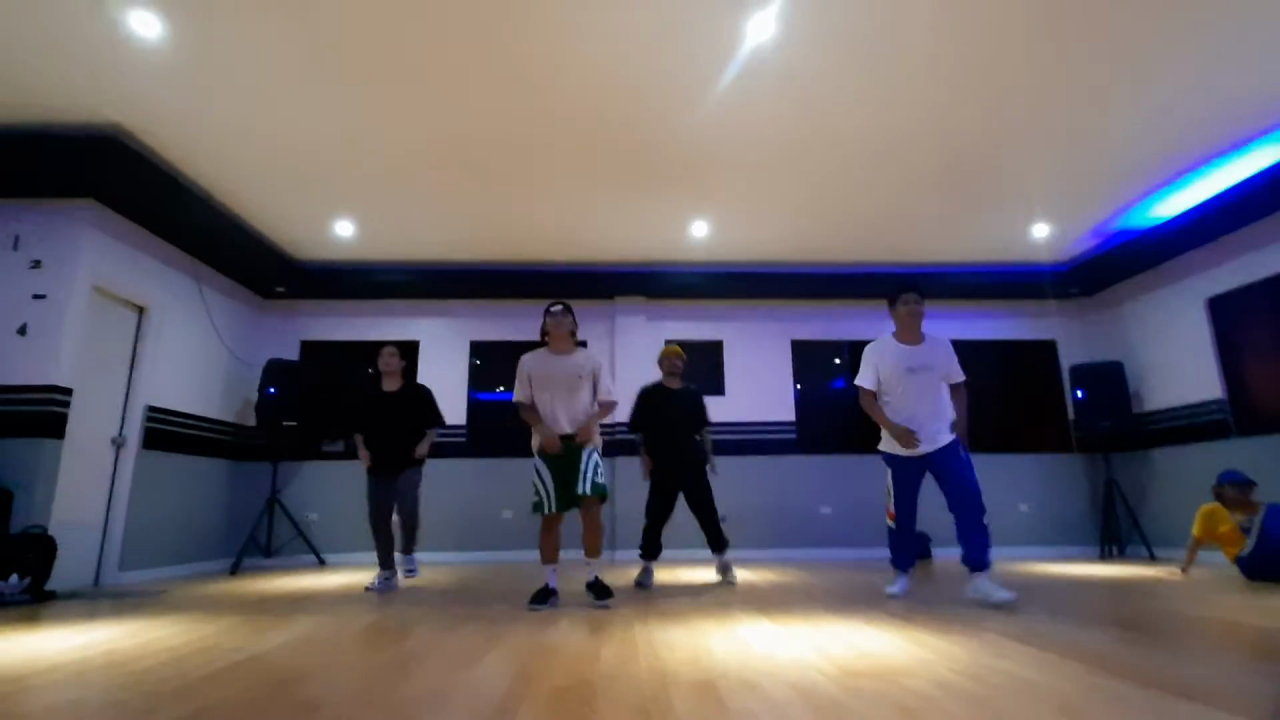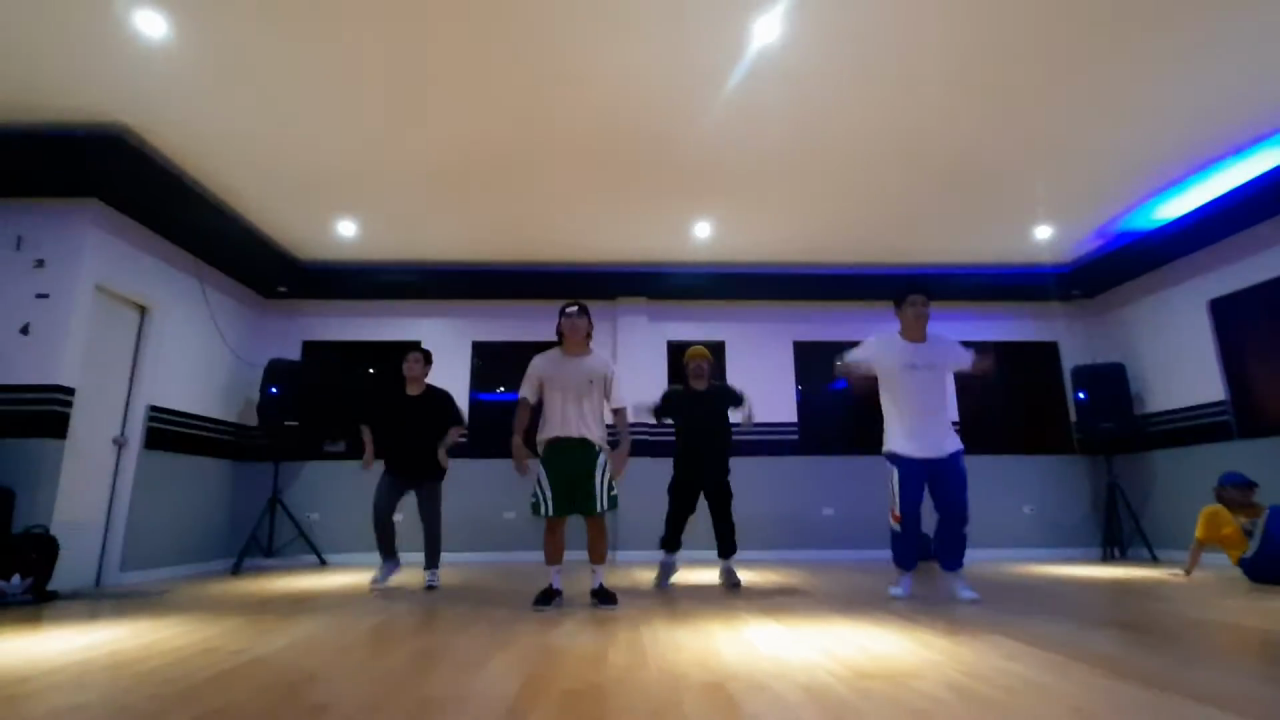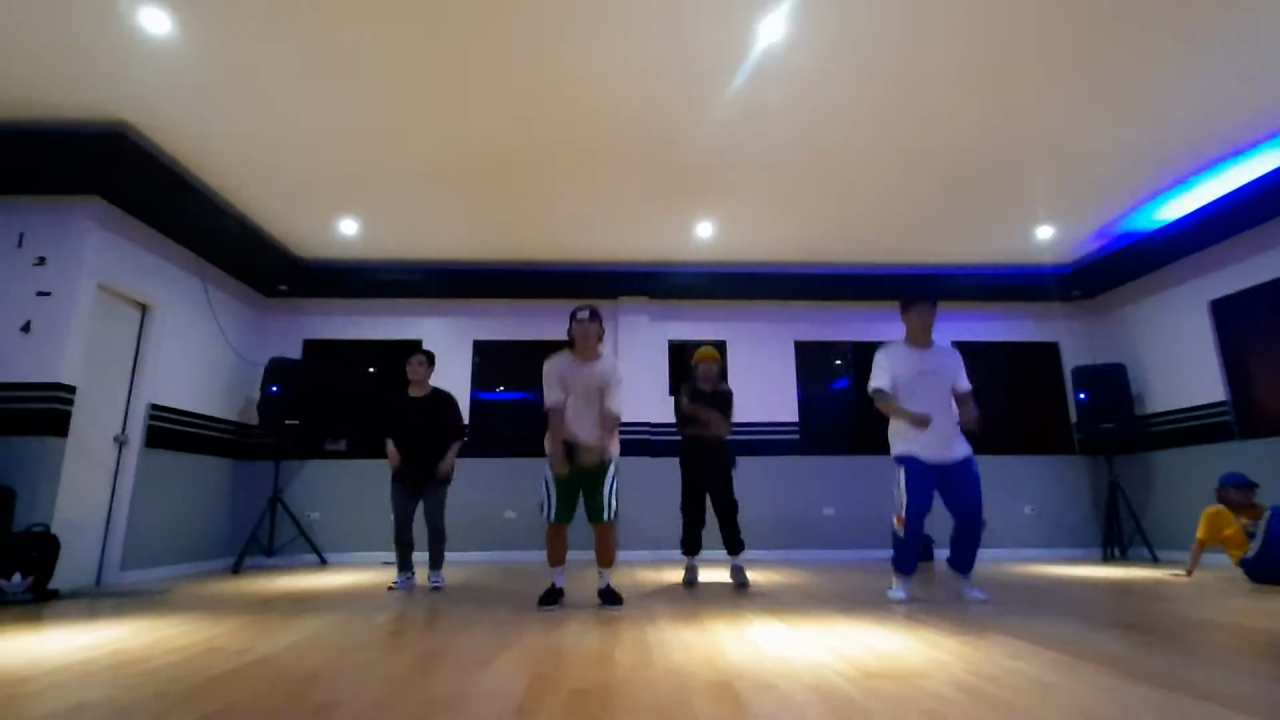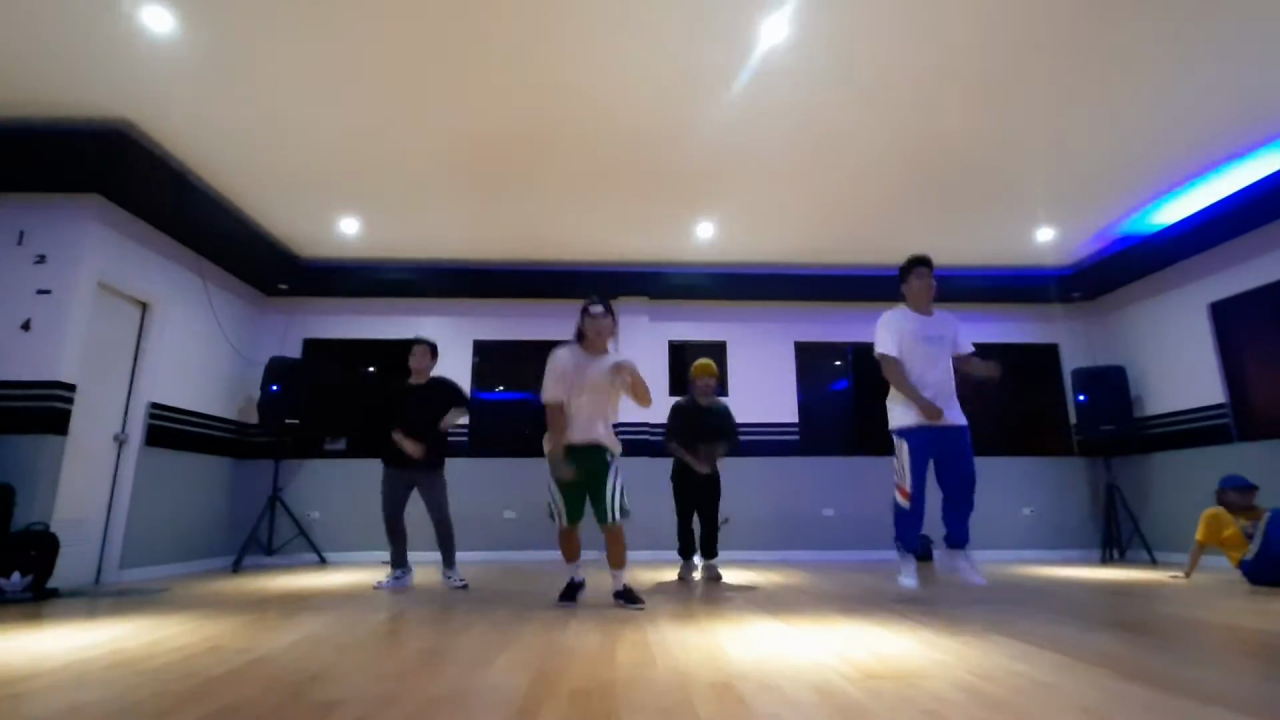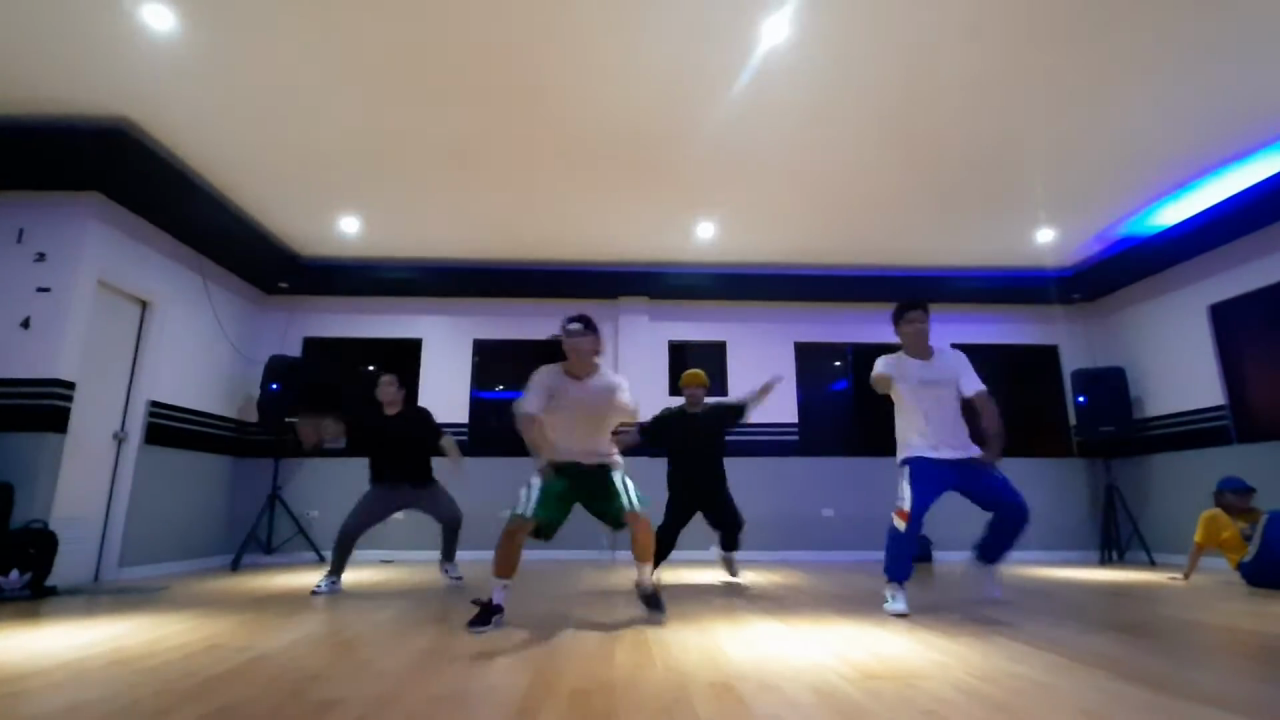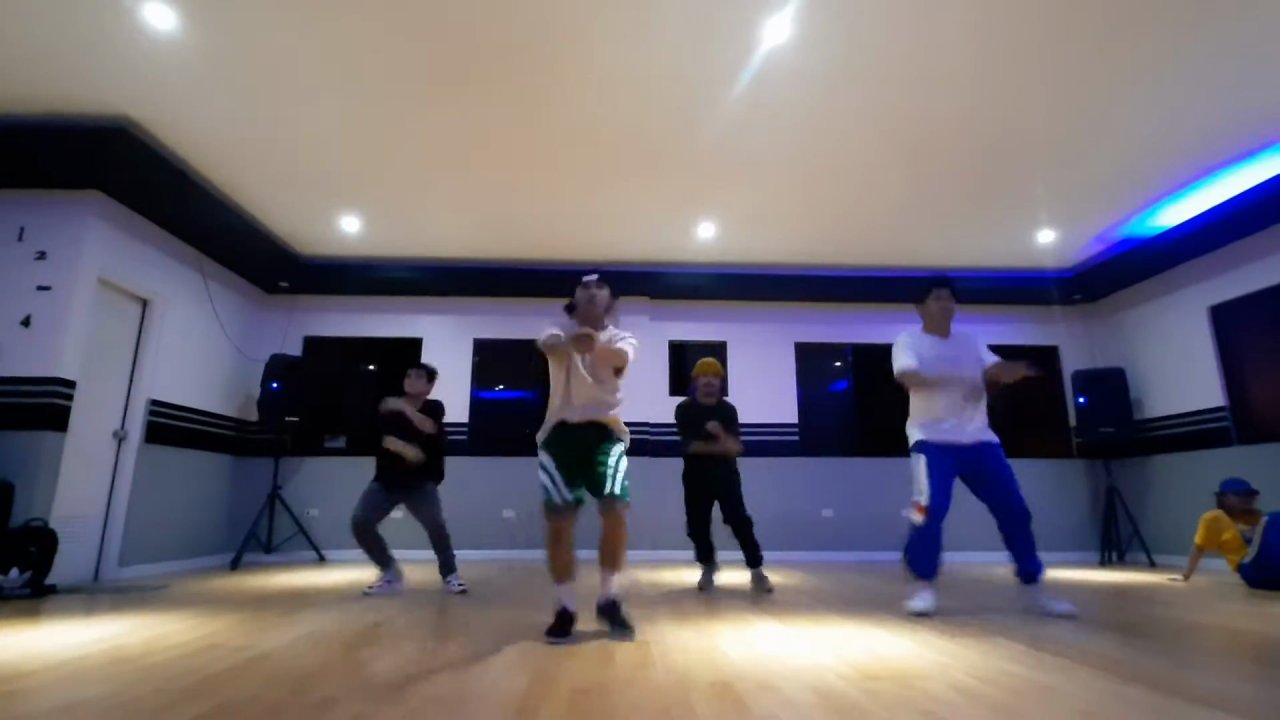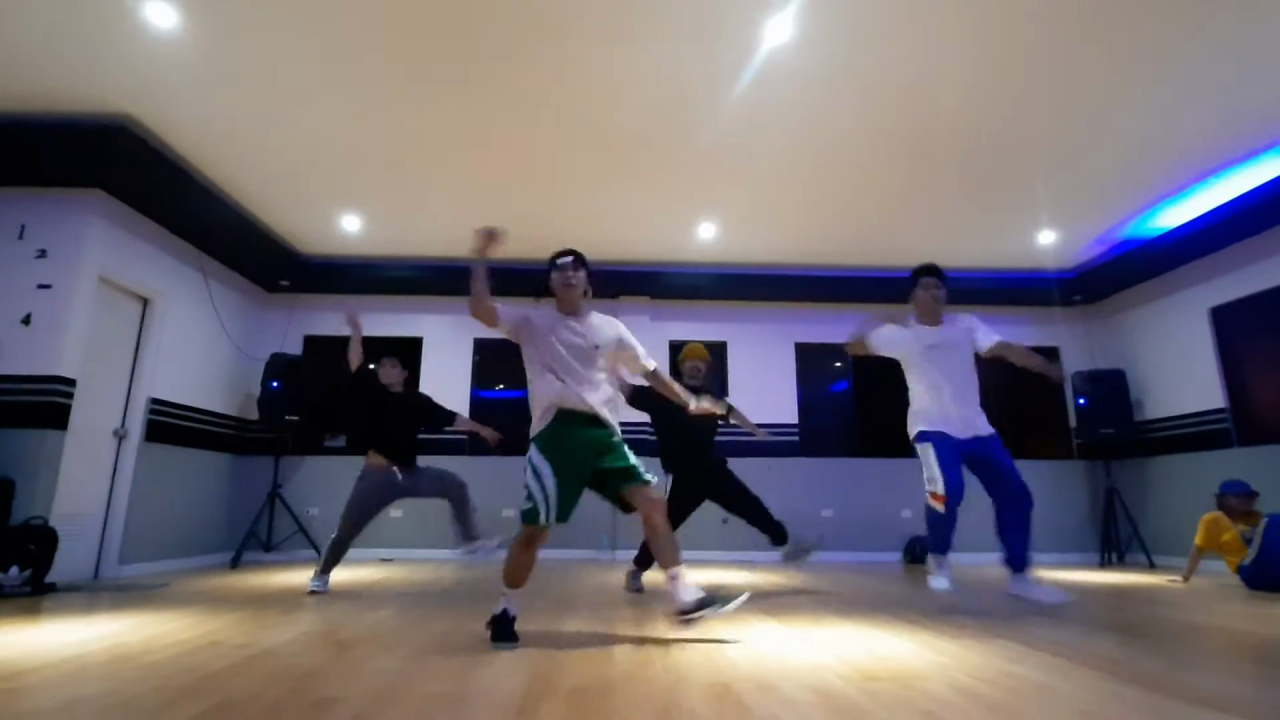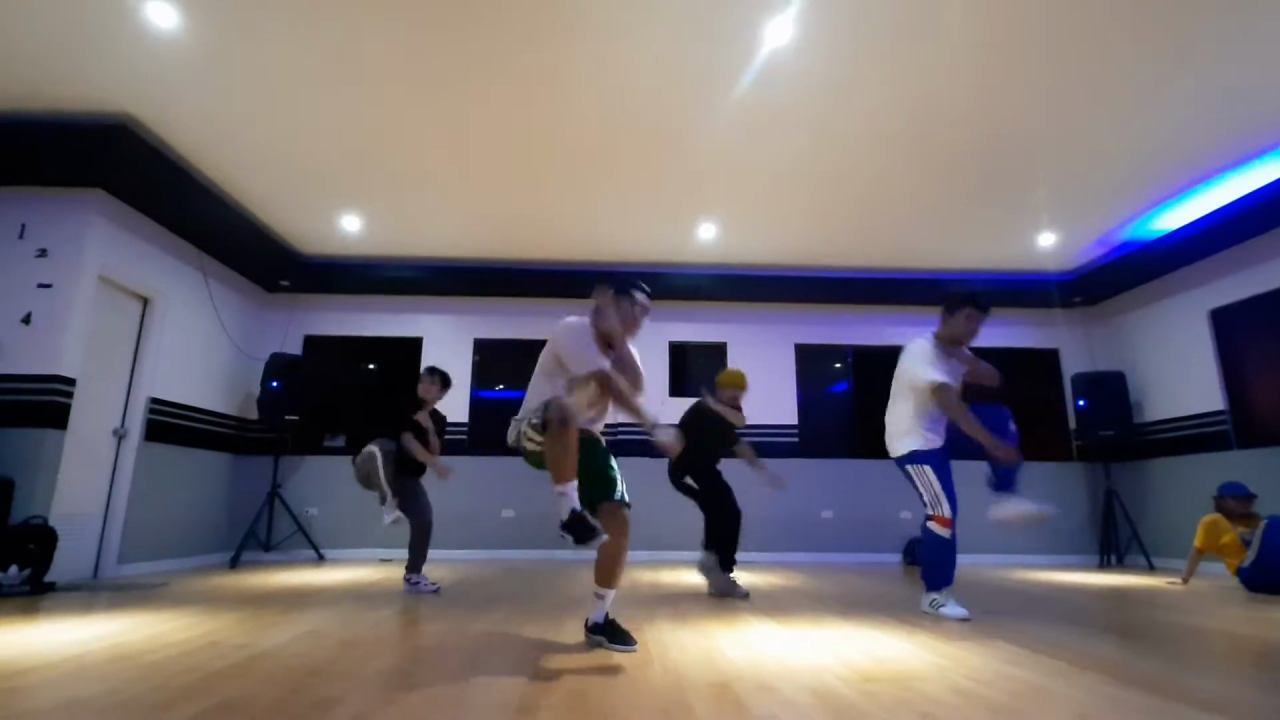
dt=0.3s
person 1, frame 1
left shoulder: (590, 360)
right shoulder: (529, 362)
left elbow: (609, 401)
right elbow: (523, 405)
left wrist: (592, 420)
right wrist: (541, 427)
left hip: (584, 443)
right hip: (548, 445)
left knee: (591, 508)
right knee: (551, 517)
left ankle: (593, 578)
right ankle: (550, 585)
person 1, frame 2
left shoulder: (603, 366)
right shoulder: (543, 362)
left elbow: (617, 407)
right elbow: (526, 401)
left wrist: (624, 444)
right wrist: (517, 438)
left hip: (591, 447)
right hip: (553, 447)
left knee: (596, 519)
right knee: (553, 519)
left ankle: (598, 585)
right ankle: (554, 586)
person 1, frame 3
left shoulder: (610, 369)
right shoulder: (555, 365)
left elbow: (612, 417)
right elbow: (554, 412)
left wrist: (599, 447)
right wrist: (556, 451)
left hip: (601, 456)
right hip: (562, 453)
left knee: (605, 525)
right knee: (556, 525)
left ankle: (605, 585)
right ankle: (556, 585)
person 1, frame 4
left shoulder: (619, 362)
right shoulder: (562, 358)
left elbow: (644, 399)
right elbow: (553, 408)
left wrist: (630, 374)
right wrist: (557, 454)
left hip: (602, 451)
right hip: (566, 451)
left knee: (613, 527)
right knee: (567, 526)
left ankle: (620, 587)
right ankle: (576, 578)
person 1, frame 5
left shoulder: (612, 383)
right shoulder: (546, 378)
left elbow: (629, 416)
right elbow: (526, 417)
left wrist: (622, 409)
right wrist: (539, 448)
left hip: (601, 466)
right hip: (556, 467)
left knee: (639, 521)
right knee: (516, 528)
left ankle: (646, 585)
right ankle: (496, 602)
person 1, frame 6
left shoulder: (620, 337)
right shoulder: (559, 330)
left elbow: (617, 362)
right elbow: (551, 348)
left wrist: (602, 348)
right wrist: (574, 341)
left hip: (604, 432)
right hip: (561, 432)
left knee: (613, 512)
right knee: (560, 521)
left ankle: (609, 600)
right ankle: (565, 608)
person 1, frame 7
left shoulder: (611, 329)
right shoulder: (532, 322)
left elbow: (649, 371)
right elbow: (481, 309)
left wrist: (691, 401)
right wrist: (481, 257)
left hip: (602, 432)
right hip: (557, 431)
left knee: (651, 503)
right knee: (535, 529)
left ankle: (686, 597)
right ankle: (504, 612)
person 1, frame 8
left shoulder: (622, 343)
right shoulder: (574, 330)
left elbow: (635, 387)
right elbow: (609, 385)
left wrist: (618, 339)
right wrist: (653, 426)
left hip: (585, 435)
right hip: (536, 430)
left knee: (618, 517)
right knee: (562, 407)
left ankle: (600, 619)
right ankle: (570, 510)
person 2, frame 1
left shoulder: (941, 347)
right shoulder: (876, 351)
left elbow: (957, 387)
right elbow: (866, 398)
left wrist: (960, 422)
right wrist: (893, 429)
left hip: (944, 442)
right hip: (900, 446)
left knee: (969, 503)
right knee: (901, 515)
left ankle: (980, 577)
right ankle: (901, 574)
person 2, frame 2
left shoulder: (945, 346)
right shoulder: (880, 346)
left elbow: (976, 367)
right elbow: (846, 367)
left wrist: (984, 360)
right wrist: (849, 367)
left hip: (945, 445)
right hip: (904, 447)
left knee: (956, 512)
right knee: (906, 512)
left ankle: (951, 572)
right ankle: (904, 574)
person 2, frame 3
left shoulder: (951, 356)
right shoulder: (888, 355)
left elbow: (964, 396)
right elbow: (881, 399)
left wrist: (969, 413)
right wrist: (909, 416)
left hip: (954, 451)
right hip: (911, 451)
left knee: (971, 517)
right knee: (911, 516)
left ankle: (962, 576)
right ankle: (901, 578)
person 2, frame 4
left shoulder: (948, 323)
right shoulder: (891, 321)
left elbow: (966, 361)
right elbow: (889, 366)
left wrist: (984, 367)
right wrist: (920, 403)
left hip: (951, 419)
right hip: (910, 419)
left knee: (962, 486)
right knee: (911, 488)
left ankle: (956, 553)
right ankle: (907, 560)
person 2, frame 5
left shoulder: (955, 357)
right shoulder: (890, 364)
left elbow: (982, 399)
right elbow: (880, 383)
left wrist: (994, 440)
right wrist: (884, 380)
left hip: (964, 455)
right hip: (921, 457)
left knee: (1014, 509)
right knee: (910, 513)
left ankle: (984, 563)
right ankle: (895, 587)
person 2, frame 6
left shoulder: (968, 343)
right shoulder: (908, 342)
left elbow: (998, 373)
right elbow: (909, 380)
left wrist: (1017, 370)
right wrist: (952, 383)
left hip: (978, 439)
right hip: (932, 439)
left knee: (1014, 509)
right knee: (929, 508)
left ankle: (1033, 587)
right ankle: (923, 586)
person 2, frame 7
left shoulder: (967, 325)
right shoulder: (899, 333)
left elbow: (1005, 349)
right elbow: (856, 347)
left wrist: (1046, 367)
right wrist: (873, 323)
left hip: (975, 429)
right hip: (934, 429)
left knee: (1016, 497)
right knee: (947, 491)
left ankle: (1020, 576)
right ankle: (938, 559)
person 2, frame 8
left shoulder: (955, 351)
right shoulder: (924, 351)
left elbow: (992, 379)
right elbow: (948, 399)
left wrist: (965, 360)
right wrist: (990, 441)
left hip: (940, 434)
right hip: (915, 443)
right knee: (943, 514)
right ankle: (935, 595)
person 3, frame 1
left shoulder: (418, 393)
right shoulder: (370, 398)
left elbow: (434, 424)
right elbow: (359, 430)
left wrist: (425, 443)
right wrist: (361, 449)
left hip: (408, 463)
right hip: (378, 466)
left knee: (408, 509)
right knee: (377, 518)
left ankle: (408, 554)
right ankle: (386, 572)
person 3, frame 2
left shoulder: (439, 398)
right shoulder: (390, 400)
left elbow: (457, 425)
right elbow: (368, 425)
left wrist: (443, 446)
right wrist: (369, 449)
left hip: (428, 469)
right hip: (395, 467)
left knee: (431, 520)
right knee: (381, 511)
left ankle: (432, 570)
right ankle: (389, 562)
person 3, frame 3
left shoulder: (445, 401)
right shoulder: (398, 403)
left elbow: (458, 435)
right elbow: (391, 434)
left wrist: (449, 458)
right wrist: (390, 449)
left hip: (435, 475)
right hip: (404, 474)
left knee: (435, 524)
right knee: (401, 527)
left ankle: (435, 572)
right ankle: (405, 573)
person 3, frame 4
left shoulder: (443, 387)
right shoulder: (398, 392)
left elbow: (463, 406)
right elbow: (392, 425)
left wrist: (453, 416)
right wrist: (405, 442)
left hip: (432, 464)
right hip: (398, 464)
left knee: (441, 519)
right knee: (391, 518)
left ankle: (449, 569)
right ankle: (400, 570)
person 3, frame 5
left shoulder: (419, 416)
right shoulder: (370, 423)
left elbow: (440, 437)
right elbow: (340, 430)
left wrist: (454, 454)
right wrist: (316, 429)
left hip: (420, 485)
right hip: (385, 488)
left knee: (453, 516)
right knee: (348, 531)
left ankle: (448, 562)
right ankle: (333, 577)
person 3, frame 6
left shoulder: (433, 408)
right shoulder: (390, 408)
left elbow: (429, 428)
right elbow: (386, 439)
left wrist: (405, 408)
right wrist: (405, 448)
left hip: (420, 483)
right hip: (386, 481)
left knee: (435, 525)
right knee: (360, 523)
left ankle: (449, 574)
right ankle: (390, 574)
person 3, frame 7
left shoulder: (417, 400)
right shoulder: (371, 393)
left elbow: (449, 418)
right elbow: (356, 362)
left wrist: (479, 428)
right wrist: (357, 332)
left hip: (409, 474)
right hip: (377, 474)
left knee: (457, 487)
right knee: (347, 529)
left ankle: (470, 540)
right ankle: (322, 574)
person 3, frame 8
left shoulder: (438, 420)
left elbow: (435, 451)
right elbow: (407, 440)
left wrist: (428, 427)
right wrist: (434, 464)
left hip: (406, 476)
right hip: (378, 464)
left knee: (424, 522)
right knee: (384, 447)
left ankle: (414, 575)
right ankle: (390, 502)
person 4, frame 1
left shoulder: (693, 394)
right shoulder: (649, 394)
left elbow: (703, 428)
right elbow: (639, 430)
left wrist: (709, 456)
right wrist: (645, 457)
left hip: (692, 463)
right hip: (663, 465)
left knee: (706, 511)
right knee: (656, 515)
left ankle: (722, 560)
right ankle: (647, 566)
person 4, frame 2
left shoulder: (720, 392)
right shoulder: (675, 395)
left elbow: (740, 399)
right elbow: (658, 414)
left wrist: (747, 412)
left hip: (716, 465)
right hip: (686, 464)
left knee: (722, 514)
right knee: (677, 511)
left ankle: (727, 567)
right ankle: (668, 559)
person 4, frame 3
left shoulder: (724, 393)
right shoulder: (686, 394)
left elbow: (724, 425)
right elbow: (684, 427)
left wrist: (700, 411)
right wrist: (711, 428)
left hip: (720, 464)
right hip: (693, 467)
left knee: (727, 513)
right knee: (692, 517)
left ankle: (736, 564)
right ankle: (691, 564)
person 4, frame 4
left shoulder: (722, 411)
right shoulder: (681, 408)
left elbow: (730, 441)
right elbow: (672, 442)
left wrist: (711, 453)
right wrist: (691, 460)
left hip: (710, 476)
right hip: (684, 474)
left knee: (709, 521)
right knee: (684, 520)
left ankle: (709, 563)
right ankle: (687, 562)
person 4, frame 5
left shoulder: (719, 411)
right shoulder: (670, 418)
left elbow: (747, 403)
right elbow: (640, 434)
left wrist: (766, 389)
left hip: (715, 485)
right hip: (682, 487)
left knee: (732, 523)
right knee: (670, 528)
left ankle: (728, 554)
person 4, frame 6
left shoulder: (727, 410)
right shoulder: (685, 409)
left elbow: (735, 447)
right elbow: (690, 445)
left wrist: (720, 433)
right wrist: (721, 447)
left hip: (725, 476)
right hip: (697, 477)
left knee: (740, 523)
right knee: (698, 526)
left ankle: (757, 571)
right ankle: (708, 569)
person 4, frame 7
left shoulder: (709, 394)
right shoulder: (663, 393)
left elbow: (729, 410)
right elbow: (629, 394)
left wrist: (754, 429)
left hip: (713, 468)
right hip: (685, 474)
left knee: (751, 505)
right knee: (670, 522)
left ankle: (786, 546)
right ankle: (637, 571)
person 4, frame 8
left shoulder: (726, 410)
right shoulder: (704, 411)
left hip: (701, 469)
right hip: (688, 471)
right knee: (729, 515)
left ankle: (710, 559)
right ankle: (720, 575)
